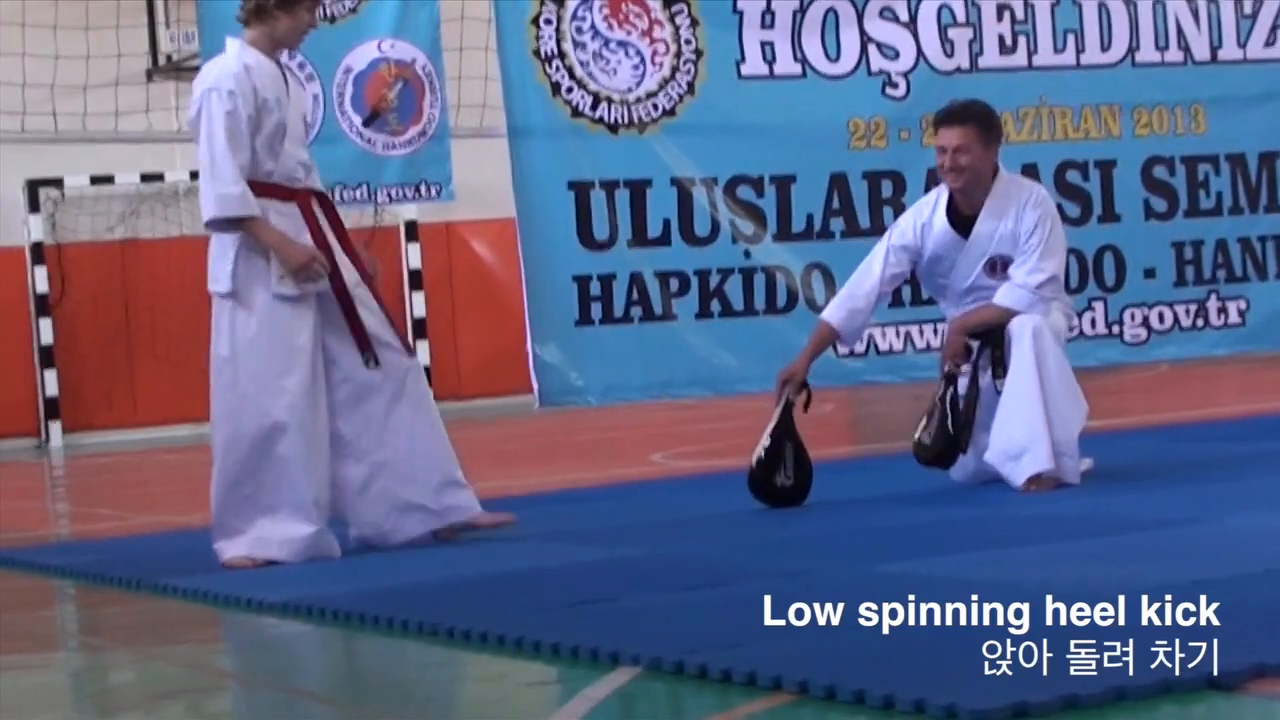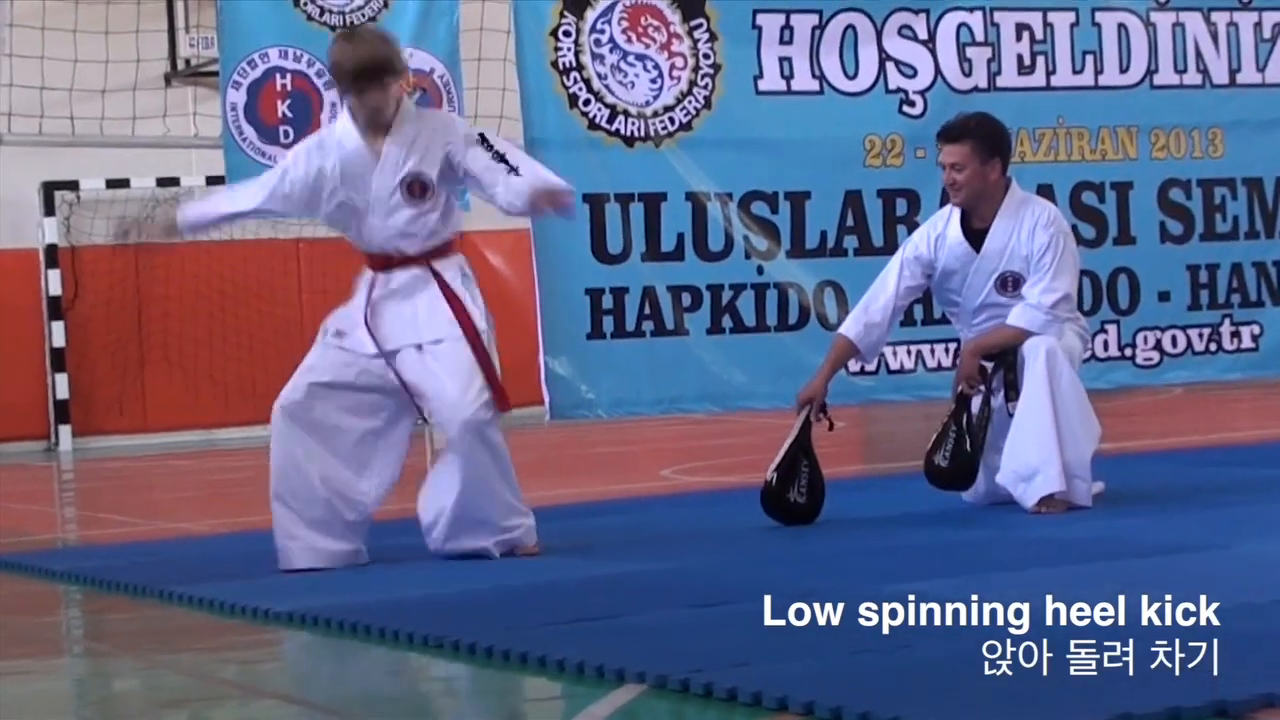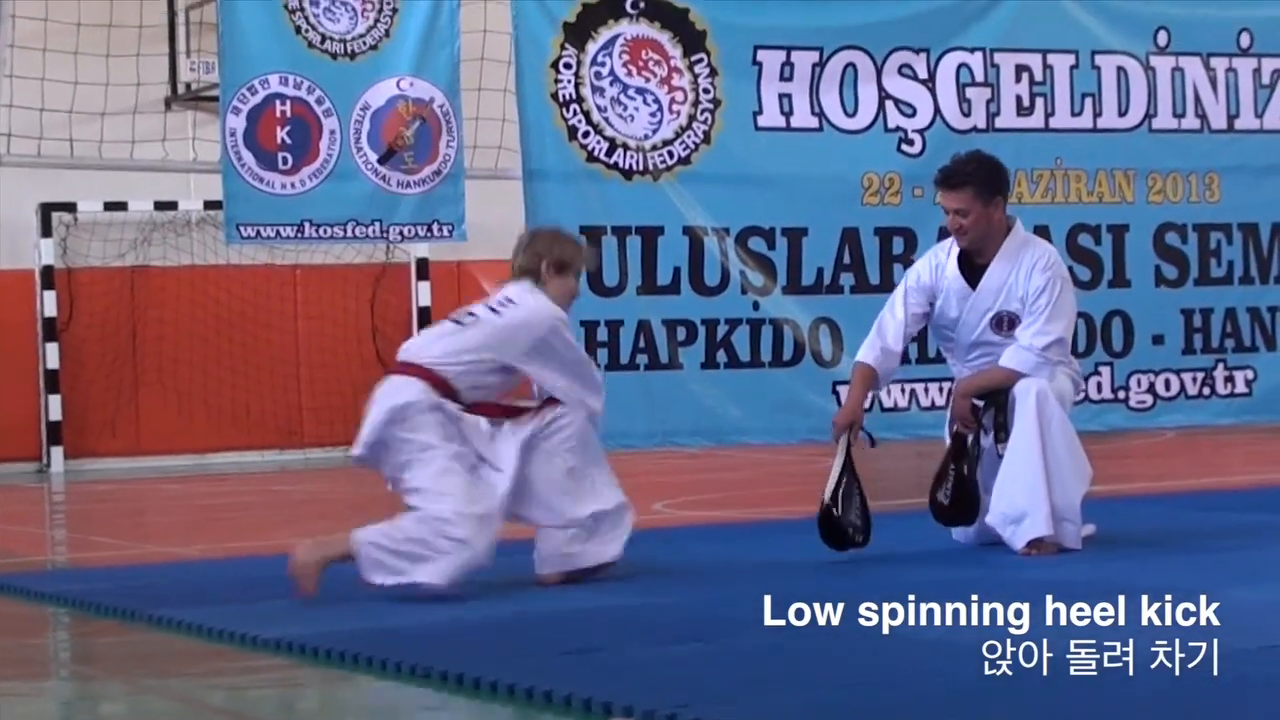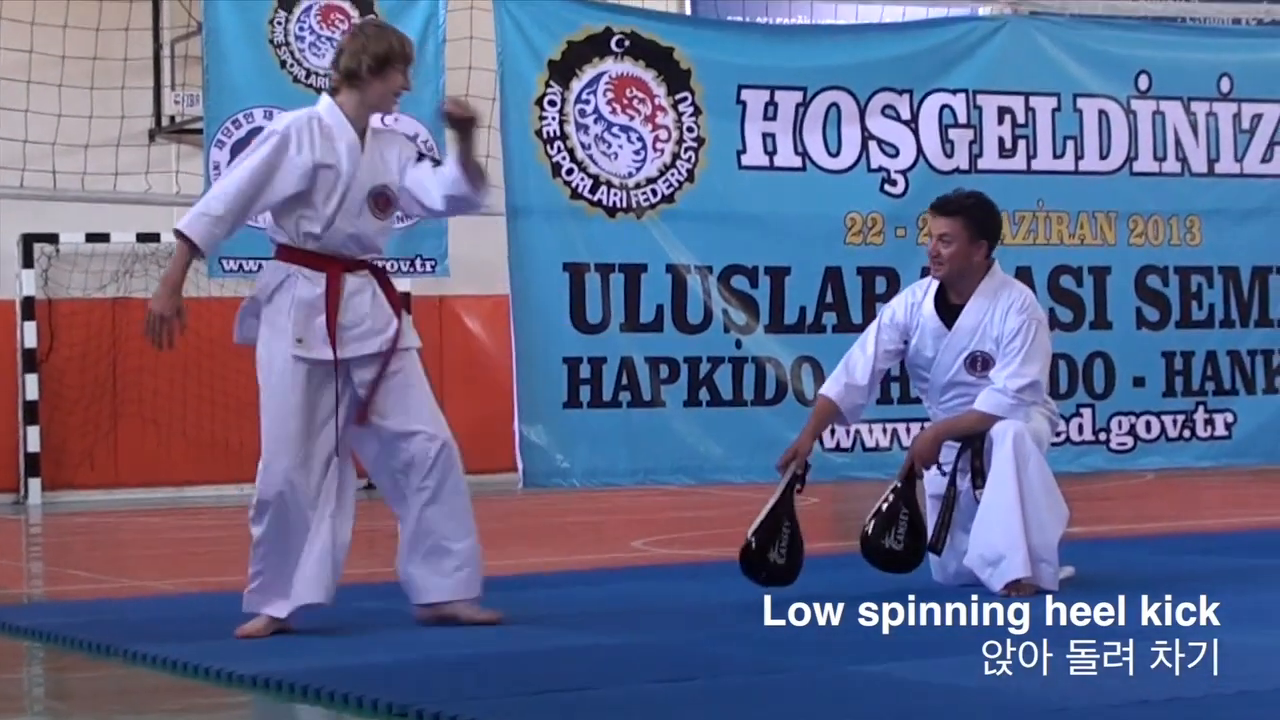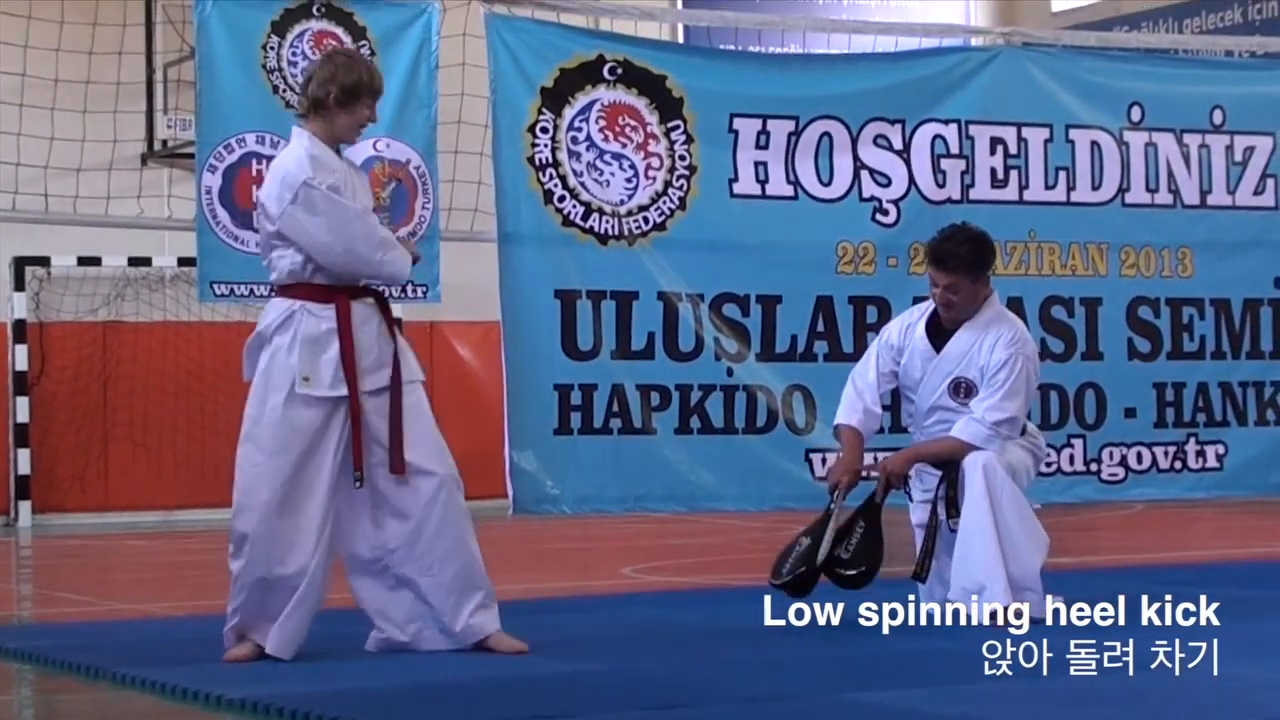
dt=0.7s
person 1, frame 1
left shoulder: (283, 79)
right shoulder: (226, 78)
right elbow: (221, 183)
left wrist: (322, 235)
right wrist: (278, 243)
left hip: (312, 244)
right hip: (259, 255)
left knee: (379, 369)
right knee: (265, 398)
left ankle: (433, 507)
right ankle: (259, 532)
person 1, frame 2
left shoulder: (437, 129)
right shoulder: (324, 152)
left elbow: (504, 173)
right elbow: (262, 192)
left wrist: (544, 193)
right wrist: (185, 218)
left hip: (437, 293)
right hip: (379, 297)
left knee: (466, 415)
right knee: (305, 412)
left ankle: (504, 528)
right ankle: (318, 542)
person 1, frame 3
left shoulder: (507, 313)
right shoulder: (542, 317)
right elbow: (587, 392)
right hip: (419, 413)
left knee: (564, 422)
right knee: (463, 529)
left ankle: (566, 554)
right ankle: (330, 551)
person 1, frame 4
left shoulder: (393, 144)
right shoulder: (295, 133)
left elbow: (460, 197)
right elbow: (222, 206)
left wrist: (464, 139)
right wrist: (170, 287)
left hip: (368, 306)
right hip: (299, 308)
left knee: (426, 447)
right knee: (292, 467)
left ankle: (443, 593)
right ankle: (274, 604)
person 1, frame 5
left shoulder: (345, 172)
right shoulder: (296, 175)
right elbow: (364, 251)
right wrist: (404, 254)
left hip: (365, 338)
right hip: (305, 346)
left knee: (424, 483)
right knee: (273, 499)
left ankle: (470, 621)
right ankle: (255, 629)
person 2, frame 1
left shoulder: (1030, 202)
right shoulder: (923, 218)
left elbow: (1033, 291)
right elbow: (862, 289)
left wrist: (961, 325)
right wrist: (804, 359)
left hip: (1032, 319)
right hip: (969, 340)
left knee: (1028, 330)
right knee: (969, 469)
left ankle: (1044, 460)
person 2, frame 2
left shoulder: (1041, 220)
right shoulder: (936, 233)
left elbow: (1046, 311)
right elbow: (878, 306)
left wrist: (974, 347)
right wrist: (824, 376)
left hip: (1047, 340)
right hip: (982, 361)
left knee: (1041, 352)
right knee: (982, 490)
left ankle: (1056, 483)
right ankle: (1046, 465)
person 2, frame 3
left shoulder: (1040, 262)
right shoulder: (935, 265)
left elbow: (1040, 355)
right elbow: (885, 337)
left wrist: (967, 387)
right wrist: (855, 400)
left hip: (1039, 383)
right hip: (971, 401)
left knee: (1032, 395)
right knee: (973, 531)
left ankle: (1045, 525)
person 2, frame 4
left shoulder: (1017, 305)
right shoulder: (912, 303)
left elbow: (1014, 397)
right elbow: (857, 370)
left wrist: (936, 433)
right wrist: (810, 433)
left hip: (1015, 423)
right hip: (950, 444)
left knee: (1009, 437)
right knee: (953, 572)
left ankle: (1023, 568)
person 2, frame 5
left shoulder: (1009, 339)
right shoulder: (907, 326)
left elbow: (990, 430)
right elbow: (863, 389)
left wrist: (910, 454)
right wrist: (851, 453)
left hip: (1002, 453)
right hip: (933, 473)
left knee: (979, 468)
right knee: (942, 601)
left ankle: (1010, 597)
